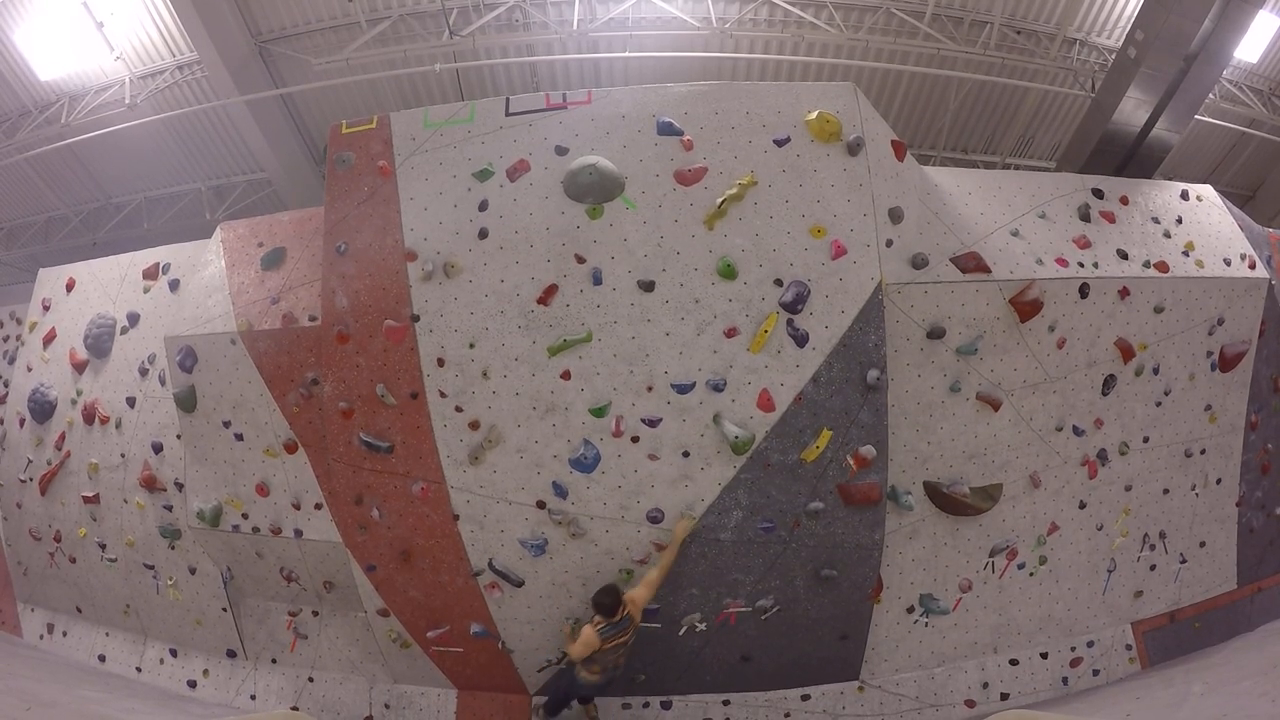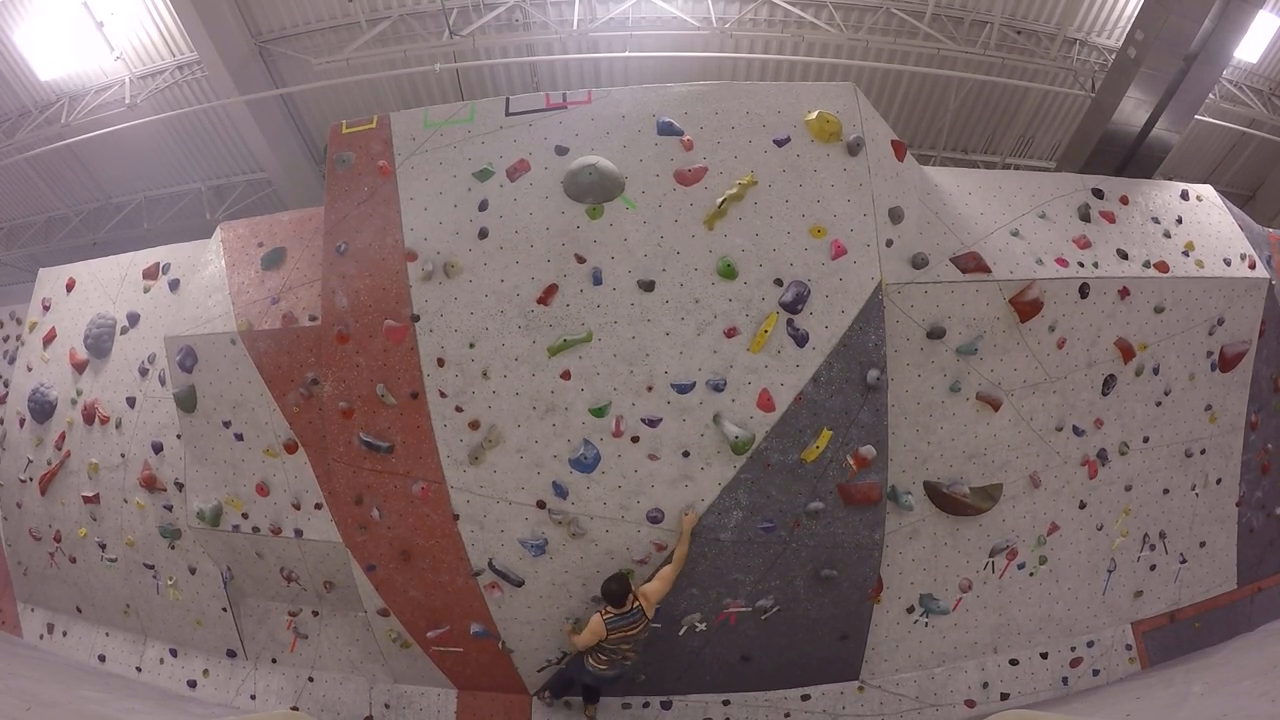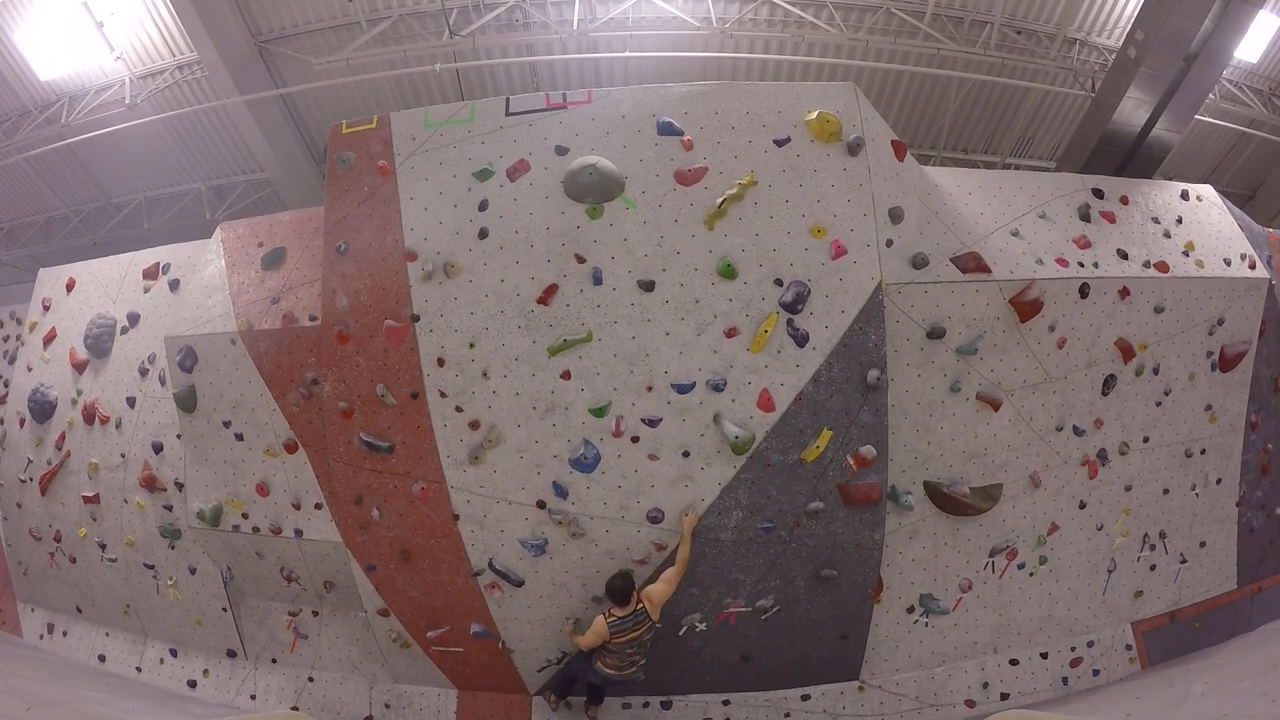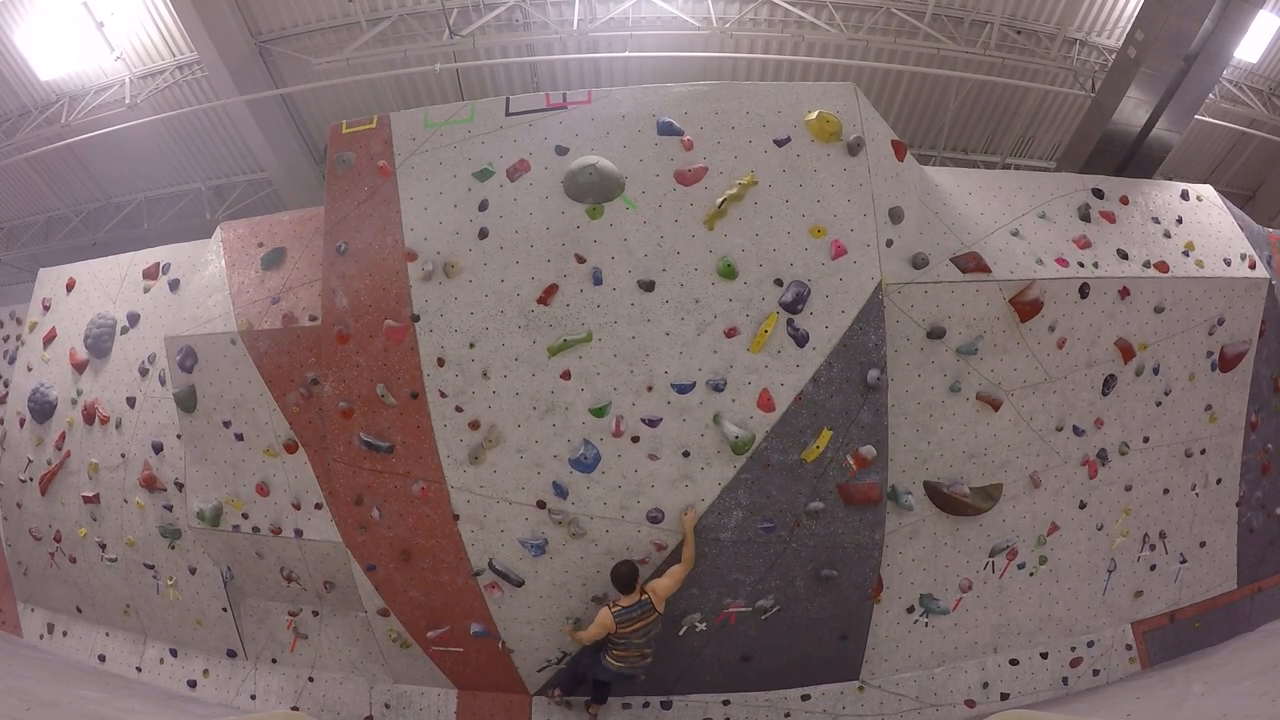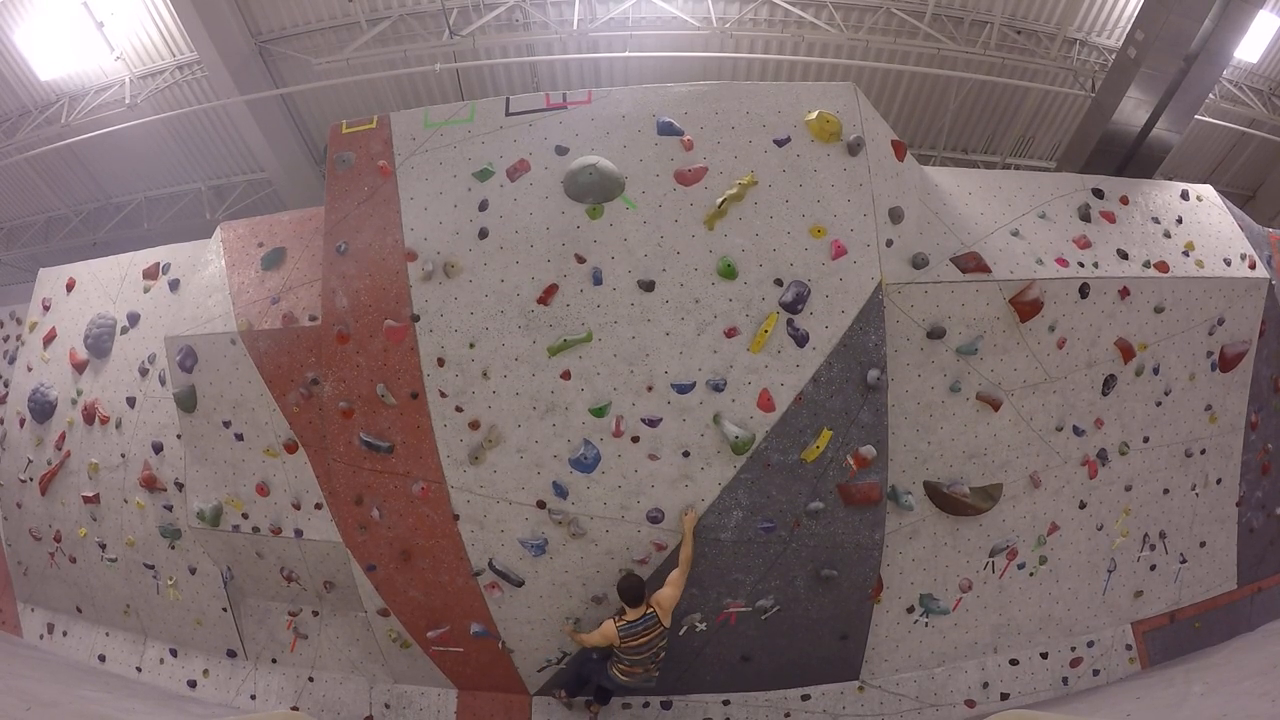
dt=0.2s
person 1, frame 1
left shoulder: (592, 633)
right shoulder: (633, 607)
left elbow: (574, 655)
right elbow: (660, 570)
left wrist: (569, 636)
right wrist: (677, 537)
left hip: (588, 680)
right hip: (612, 673)
left knee: (561, 686)
person 1, frame 2
left shoulder: (600, 622)
right shoulder: (646, 600)
left elbow: (581, 644)
right elbow: (675, 565)
left wrist: (569, 632)
right wrist: (687, 529)
left hip: (598, 670)
right hip: (622, 665)
left knee: (571, 669)
left ankle: (550, 694)
right ankle: (591, 707)
person 1, frame 3
left shoulder: (603, 623)
right shoulder: (651, 601)
left elbow: (584, 644)
right elbow: (680, 567)
left wrist: (571, 633)
right wrist: (687, 529)
left hip: (607, 672)
right hip: (633, 671)
left knee: (574, 666)
left ankle: (555, 697)
right ankle: (593, 708)
person 1, frame 4
left shoulder: (608, 615)
right shoulder: (655, 594)
left elbow: (586, 639)
right elbow: (686, 564)
left wrist: (571, 632)
right wrist: (688, 527)
left hip: (617, 668)
right hip: (642, 664)
left knee: (581, 662)
left ankle: (560, 693)
right ankle: (595, 706)
person 1, frame 5
left shoulder: (613, 628)
right shoulder: (661, 609)
left elbow: (587, 641)
right elbow: (683, 567)
left wrist: (571, 633)
right wrist: (688, 528)
left hip: (623, 681)
right hip: (649, 678)
left knee: (584, 663)
left ankle: (567, 694)
right ankle: (596, 706)
